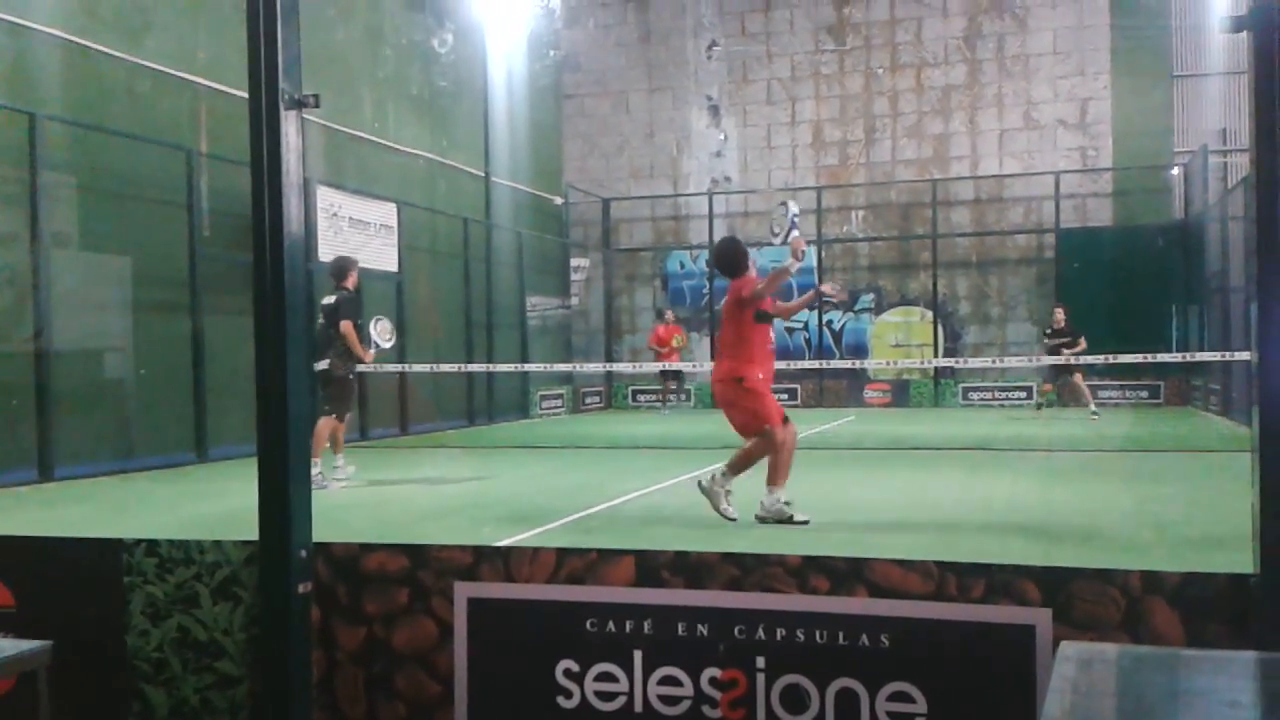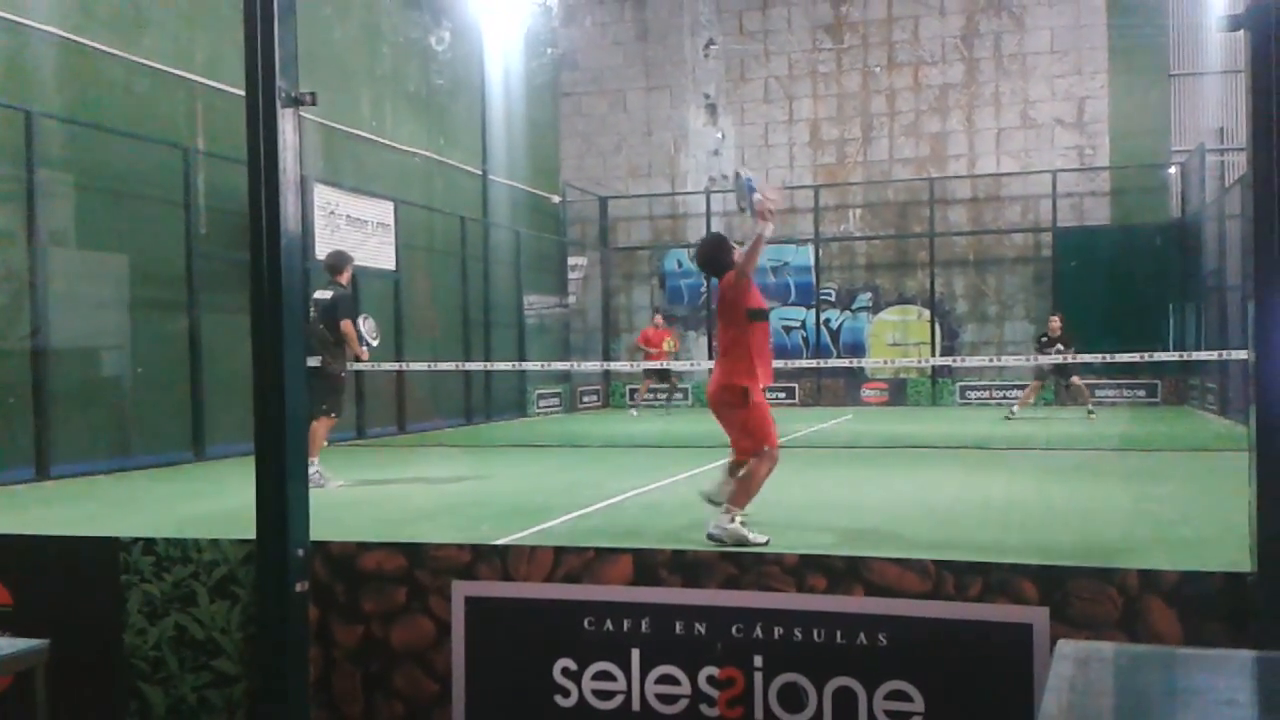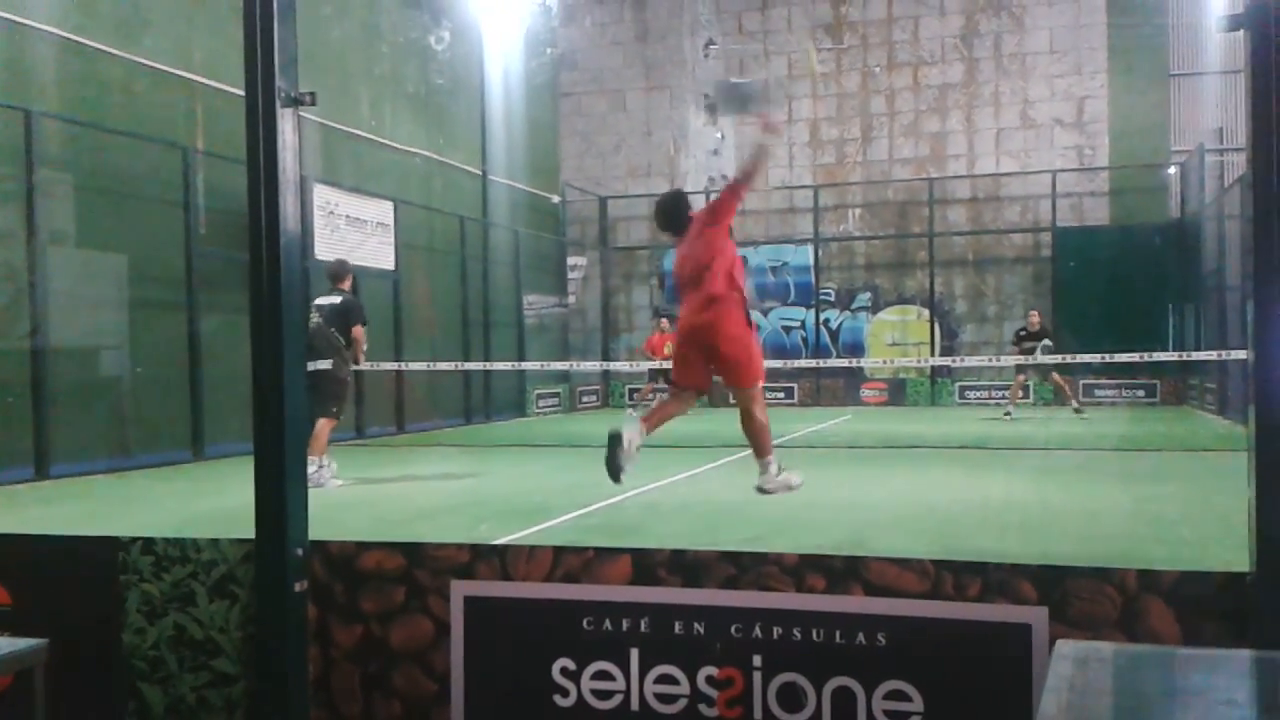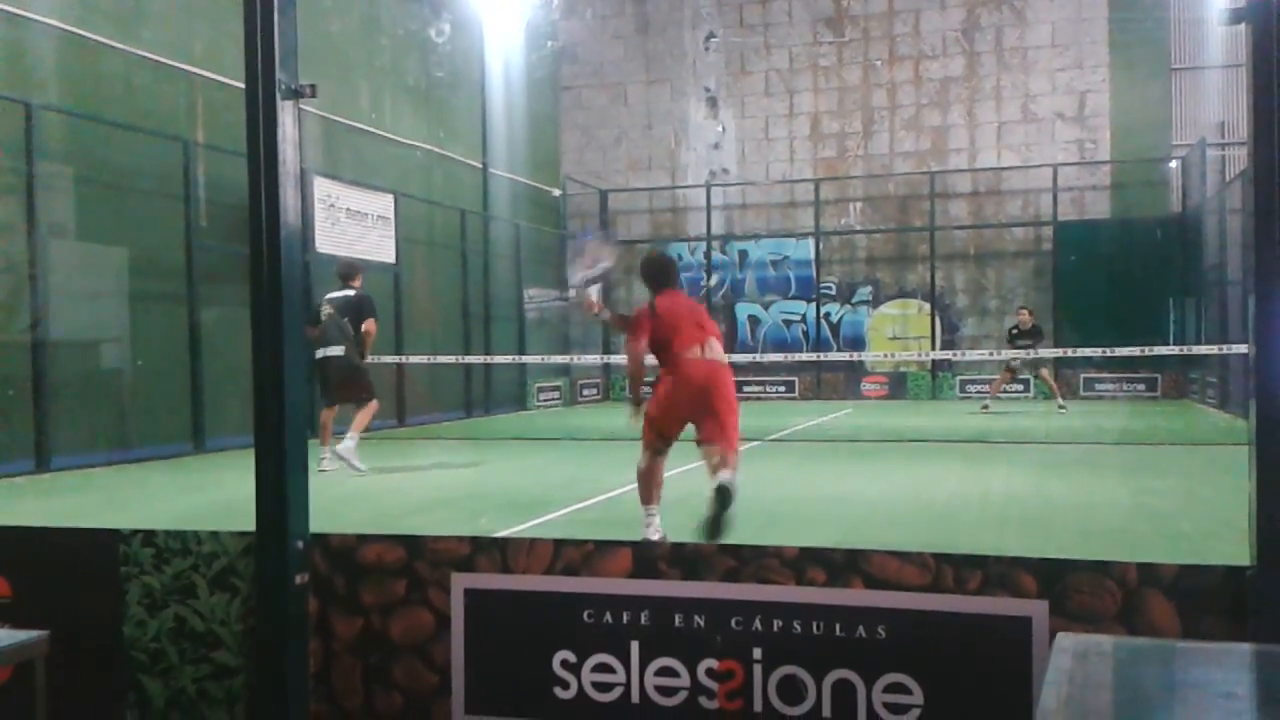
dt=0.3s
person 1, frame 1
left shoulder: (750, 291)
right shoulder: (745, 285)
left elbow: (782, 310)
right elbow: (763, 291)
left wrist: (817, 293)
right wrist: (794, 261)
left hip: (748, 378)
right hip: (738, 378)
left knee: (788, 435)
right knee: (774, 436)
left ankle: (773, 503)
right ankle: (719, 481)
person 1, frame 2
left shoulder: (735, 287)
right shoulder: (733, 285)
left elbow: (752, 255)
right elbow: (747, 261)
left wrist: (766, 219)
right wrist: (765, 225)
left hip: (735, 385)
right hip: (738, 388)
left knee: (757, 445)
right knee: (765, 455)
left ankle: (725, 489)
right ankle: (725, 522)
person 1, frame 3
left shoulder: (682, 257)
right shoulder: (707, 223)
right elbow: (742, 182)
right wrist: (766, 143)
left hip: (689, 323)
right hip: (722, 314)
left knee: (682, 395)
right knee: (749, 396)
left ankle: (631, 435)
right ankle: (769, 472)
person 1, frame 4
left shoulder: (652, 308)
right shoulder: (692, 305)
left elbow: (636, 355)
left wrist: (635, 396)
right wrist: (607, 314)
left hip: (683, 377)
right hip: (719, 377)
left knee: (653, 452)
right knee: (720, 449)
left ankle: (651, 524)
right ankle: (723, 483)
person 2, frame 1
left shoulder: (328, 300)
right shoulder: (348, 298)
right elbow: (346, 328)
left wrist: (356, 350)
right wrist: (362, 354)
left hip: (326, 364)
right hip: (339, 367)
left knee: (339, 416)
right knee: (330, 416)
left ankle: (339, 465)
right ankle: (314, 471)
person 2, frame 2
left shoulder: (317, 295)
right shoulder: (343, 296)
right elbow: (346, 327)
right wrist: (359, 351)
left hip: (314, 361)
right hip: (330, 364)
left knee: (324, 416)
right knee: (324, 416)
left ankle: (313, 465)
right ankle: (312, 471)
person 2, frame 3
left shoulder: (317, 302)
right shoulder: (350, 302)
left elbow: (311, 333)
right elbow: (357, 333)
right wrist: (358, 355)
left hip: (314, 365)
right hip: (334, 366)
left knee: (323, 416)
right knee: (328, 418)
left ankle: (324, 464)
right ankle: (311, 470)
person 2, frame 4
left shoulder: (326, 299)
right shoulder: (362, 297)
left elbow: (310, 330)
right elbow: (370, 329)
right wrist: (365, 351)
left hip: (323, 357)
right hip: (345, 356)
left knee: (329, 406)
right knee: (370, 403)
left ankle: (325, 457)
right ankle: (348, 444)
